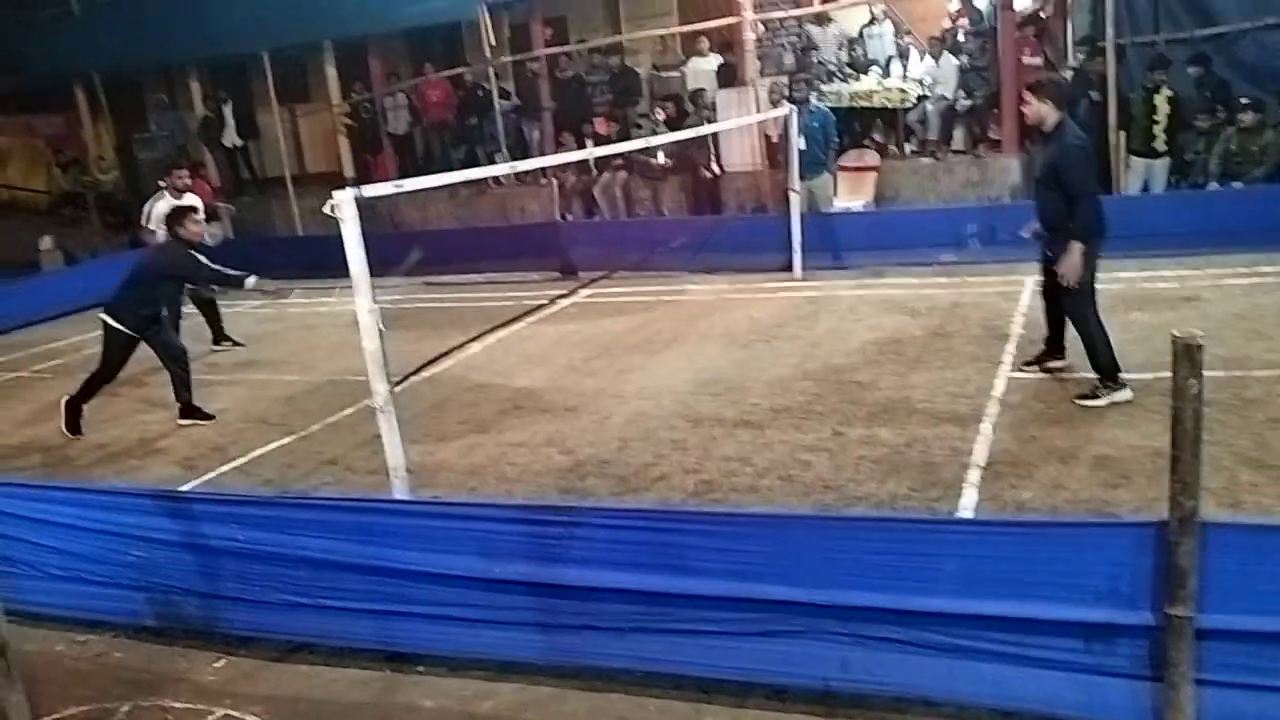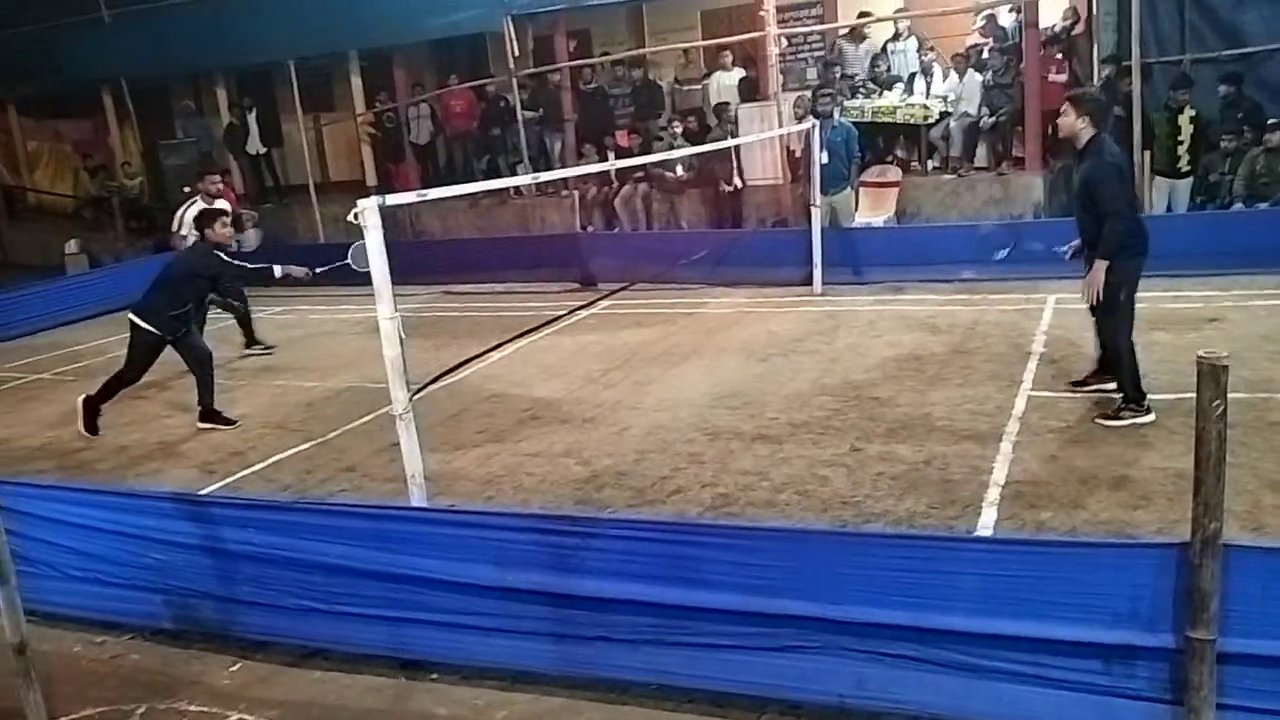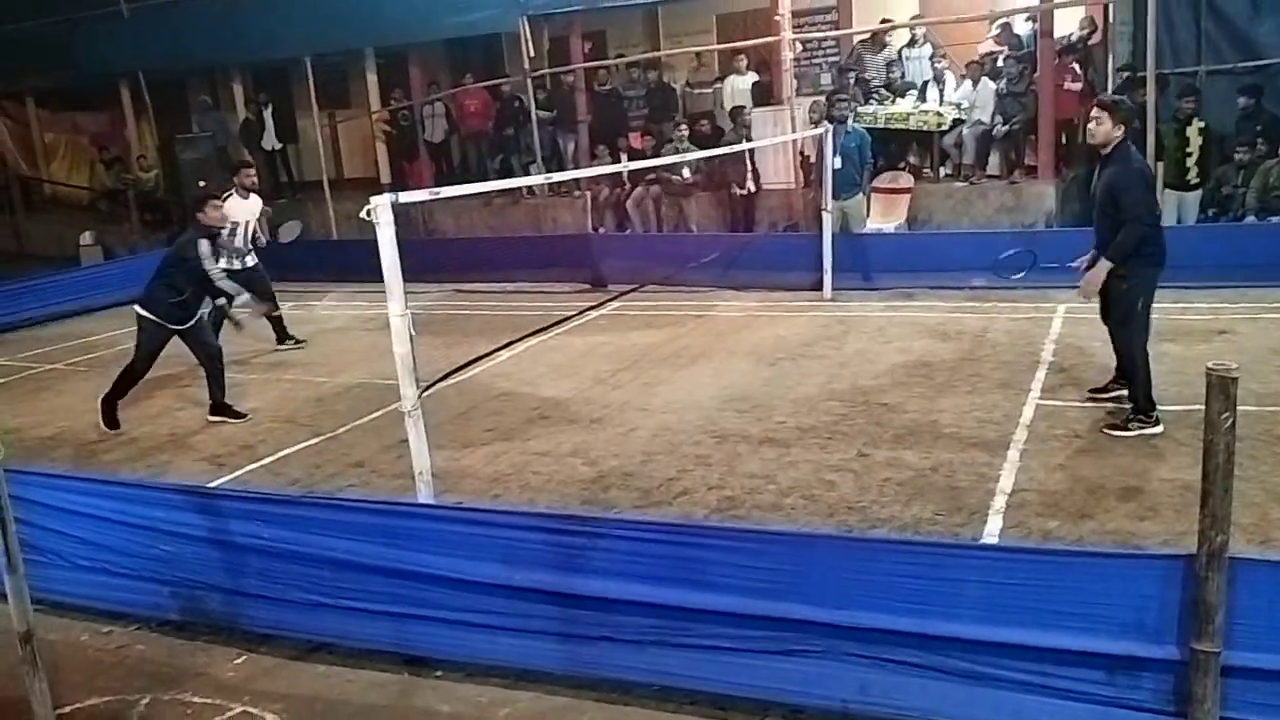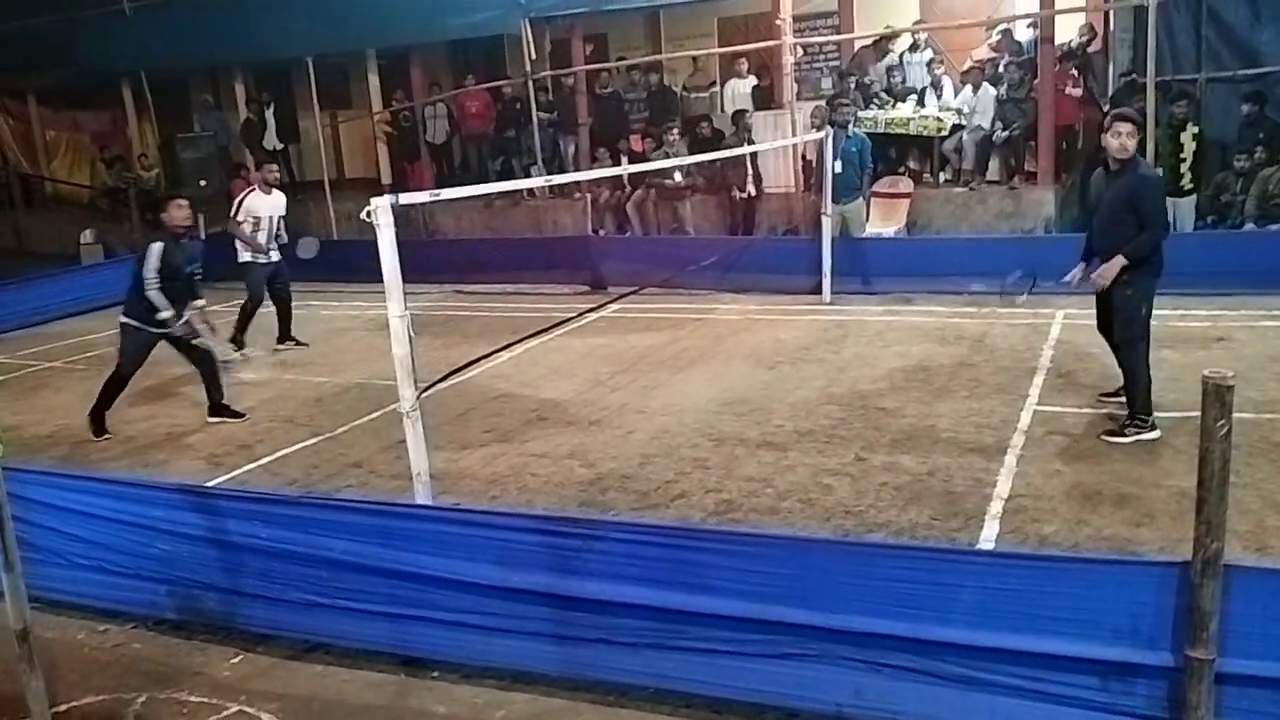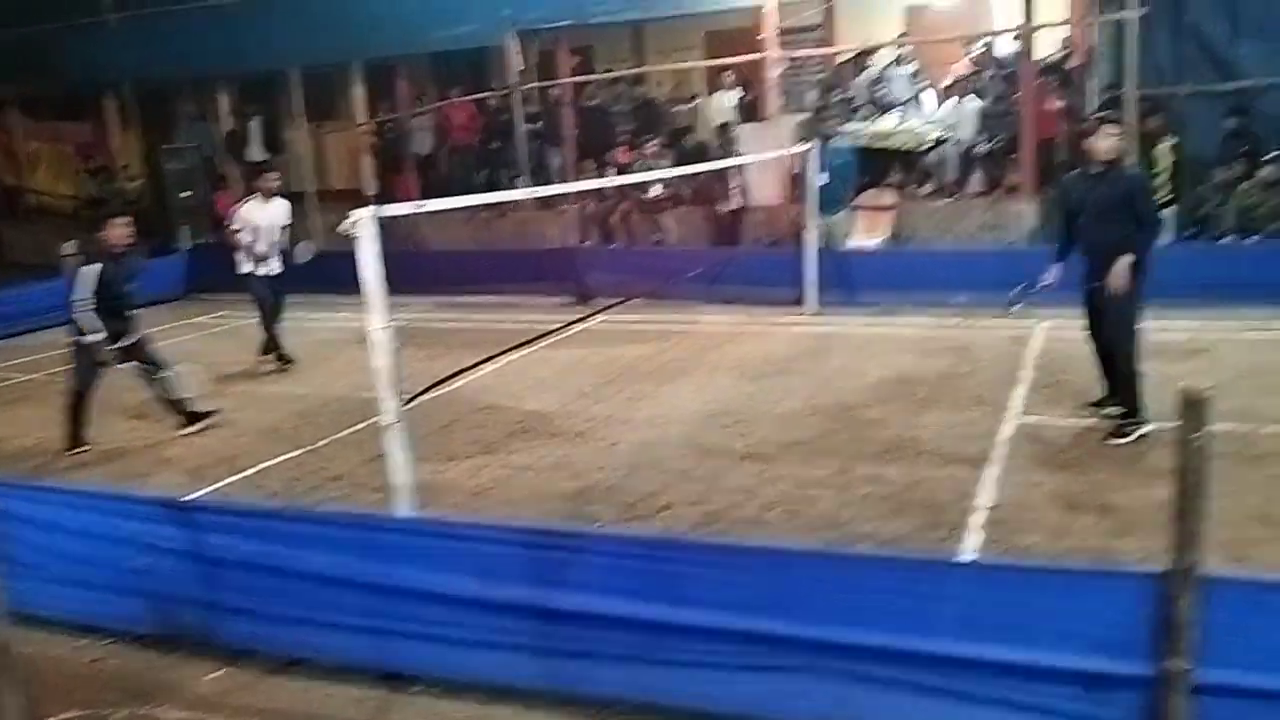
dt=0.2s
person 1, frame 1
left shoulder: (1069, 146)
right shoulder: (1052, 140)
left elbow: (1086, 199)
left wrist: (1075, 248)
right wrist: (1043, 223)
left hip: (1076, 240)
right hip: (1057, 237)
left knee: (1078, 305)
right knee: (1054, 295)
left ankle: (1111, 381)
right ankle: (1054, 352)
person 1, frame 2
left shoulder: (1104, 162)
right shoulder: (1089, 155)
left elbow: (1118, 218)
left wrist: (1099, 267)
right wrist: (1084, 242)
left hip: (1120, 255)
right hip: (1104, 252)
left knee: (1113, 324)
right knee: (1102, 315)
left ankle: (1136, 404)
right ankle: (1106, 372)
person 1, frame 3
left shoulder: (1131, 169)
right shoulder: (1108, 164)
left elbow: (1138, 225)
left wrist: (1102, 264)
right wrist: (1095, 255)
left hip: (1138, 264)
right hip: (1116, 263)
left knee: (1128, 332)
right knee: (1115, 323)
left ankle: (1145, 414)
right ankle: (1124, 380)
person 1, frame 4
left shoulder: (1146, 179)
right shoulder: (1099, 177)
left elbow: (1158, 230)
left wrist: (1118, 262)
right wrist: (1084, 264)
left hip: (1136, 273)
right hip: (1108, 271)
left knee: (1131, 340)
right knee: (1108, 327)
left ankle: (1140, 419)
right ankle: (1133, 385)
person 1, frame 5
left shoulder: (1131, 181)
right shoulder: (1072, 183)
left elbow: (1150, 225)
right elbow: (1069, 227)
left wrist: (1126, 259)
right wrist: (1058, 263)
left hip: (1123, 273)
right hip: (1095, 274)
left knee: (1120, 339)
right knee: (1101, 335)
left ankle: (1132, 416)
right ankle: (1117, 394)
person 2, frame 1
left shoulder: (175, 251)
right shoulder: (181, 257)
right elbow: (216, 275)
right wrist: (259, 284)
left hip: (149, 317)
right hip: (123, 319)
left knee: (177, 356)
right knee: (107, 371)
left ankle: (186, 409)
right ankle: (74, 405)
person 2, frame 2
left shoulder: (203, 253)
right shoulder: (208, 257)
right elbow: (243, 272)
right wrist: (287, 270)
left hip: (178, 320)
right hip: (152, 320)
left knee: (202, 359)
right knee: (133, 372)
left ankle: (207, 413)
right ankle: (92, 404)
person 2, frame 3
left shoulder: (211, 240)
right shoulder: (197, 241)
left elbow: (212, 279)
right elbow: (215, 278)
right wrist: (248, 300)
left hip: (189, 314)
right hip: (158, 313)
left knee: (213, 354)
right knee: (141, 364)
left ankle: (219, 407)
right ankle: (110, 403)
person 2, frame 4
left shoulder: (185, 244)
right shoulder: (158, 245)
left elbow: (191, 281)
right elbow: (150, 286)
left wrist: (199, 310)
right wrist: (170, 318)
left hip: (177, 318)
right hip: (141, 321)
left knee: (205, 358)
right knee: (125, 371)
left ankle: (216, 407)
right ankle: (96, 416)
person 2, frame 5
left shoulder: (127, 260)
right shoulder: (92, 266)
right elbow: (81, 307)
left wrist: (131, 326)
right wrist: (98, 341)
left hip: (126, 334)
right hip: (94, 339)
left knee: (156, 370)
right knee: (82, 387)
left ankle: (187, 416)
right ankle: (75, 436)
person 3, frame 1
left shoulder: (195, 200)
right shoulder: (155, 205)
right elbow: (145, 235)
left knee: (208, 298)
right knee: (173, 309)
left ankle: (220, 338)
person 3, frame 2
left shoulder: (224, 206)
right shoulder: (188, 211)
right elbow: (176, 241)
left knee: (238, 302)
right knee: (198, 314)
left ankle: (251, 342)
person 3, frame 3
left shoulder: (257, 201)
right shoulder: (225, 203)
left wrist: (259, 236)
right wrist: (231, 248)
left hip: (250, 261)
right hip: (228, 264)
left knee: (268, 298)
right knee: (221, 308)
left ankle: (283, 338)
person 3, frame 4
left shoulder: (281, 197)
right shoulder: (247, 198)
right elbow: (233, 226)
left wrist: (282, 234)
right wrist: (252, 242)
left hip: (274, 257)
right hip: (252, 258)
left knee: (284, 297)
right knee: (256, 297)
left ankle: (285, 337)
right ankle: (237, 337)
person 3, frame 5
left shoulder: (284, 205)
right shoulder: (245, 207)
right elbow: (231, 235)
left wrist: (283, 243)
right wrist: (249, 251)
left hip: (274, 266)
right hip: (252, 268)
left knee: (274, 310)
right knee: (267, 308)
left ankle: (268, 349)
right ankle: (278, 353)
